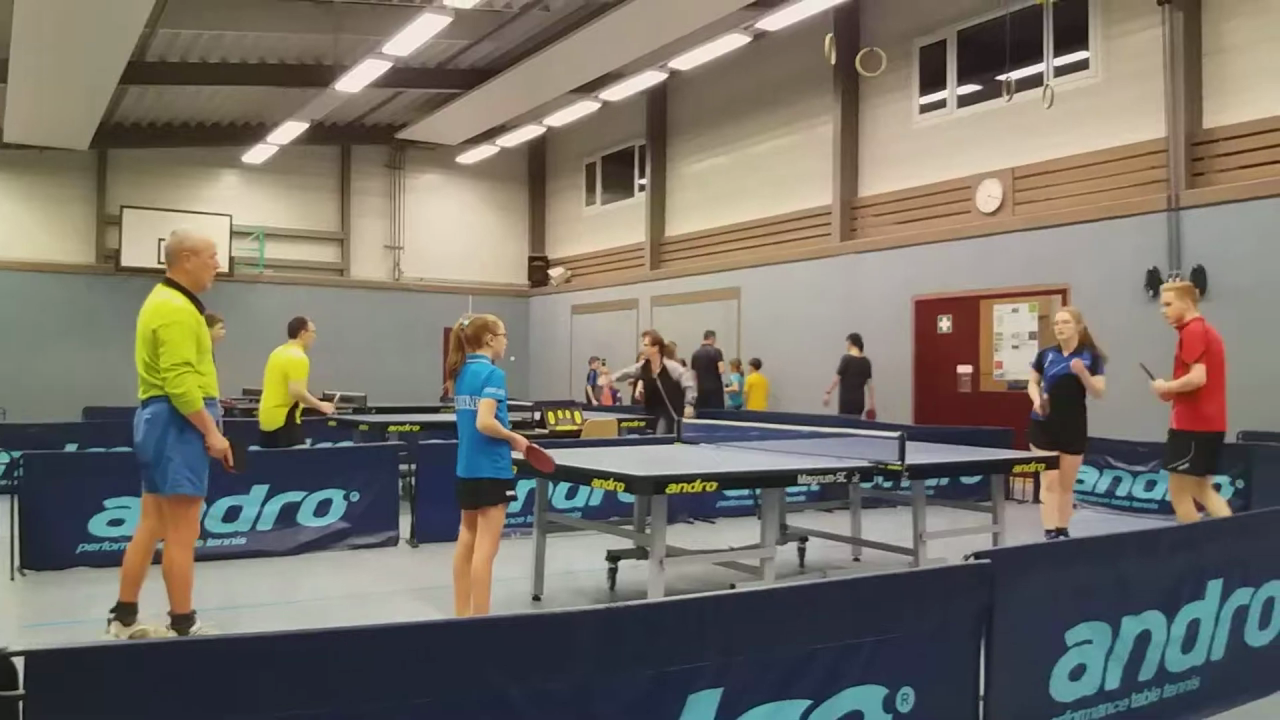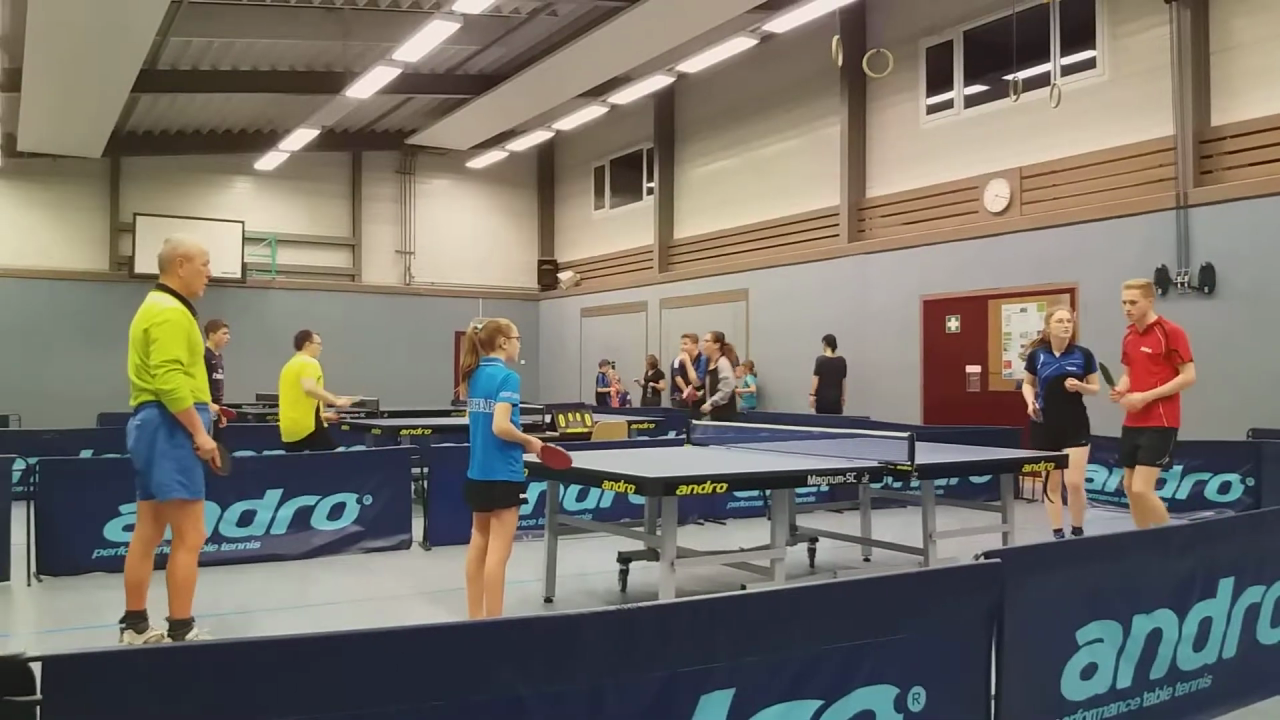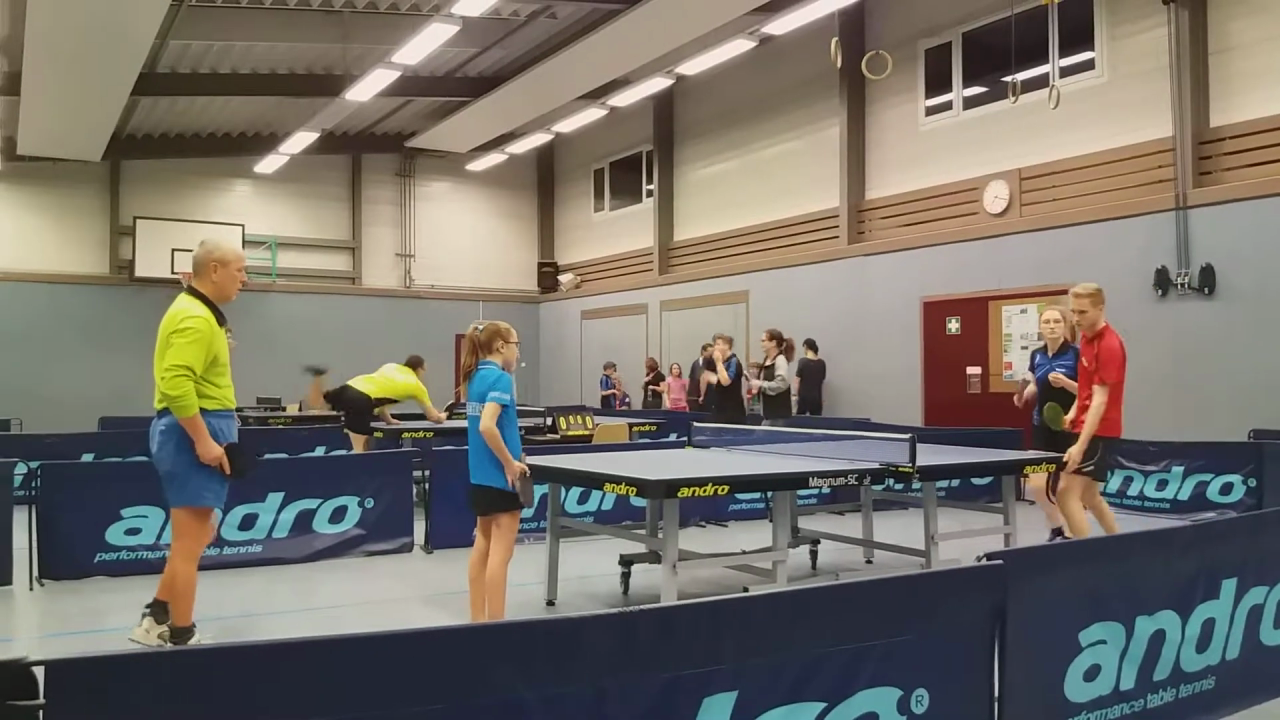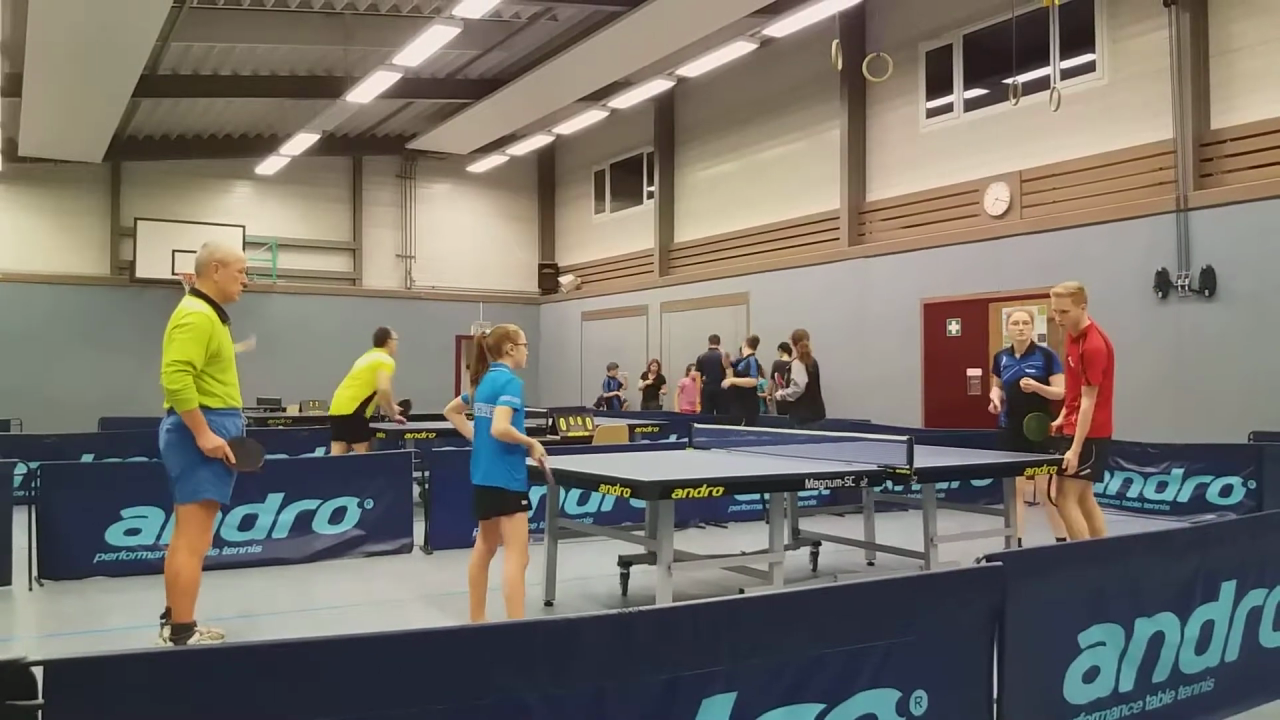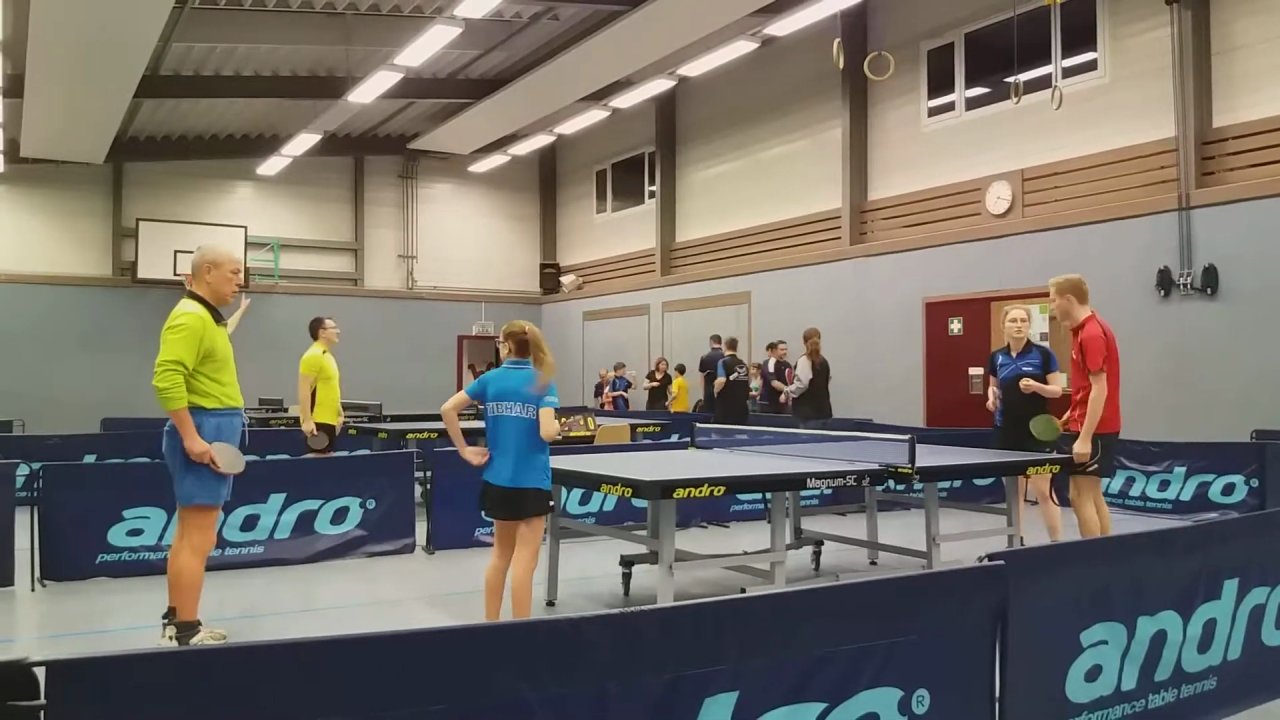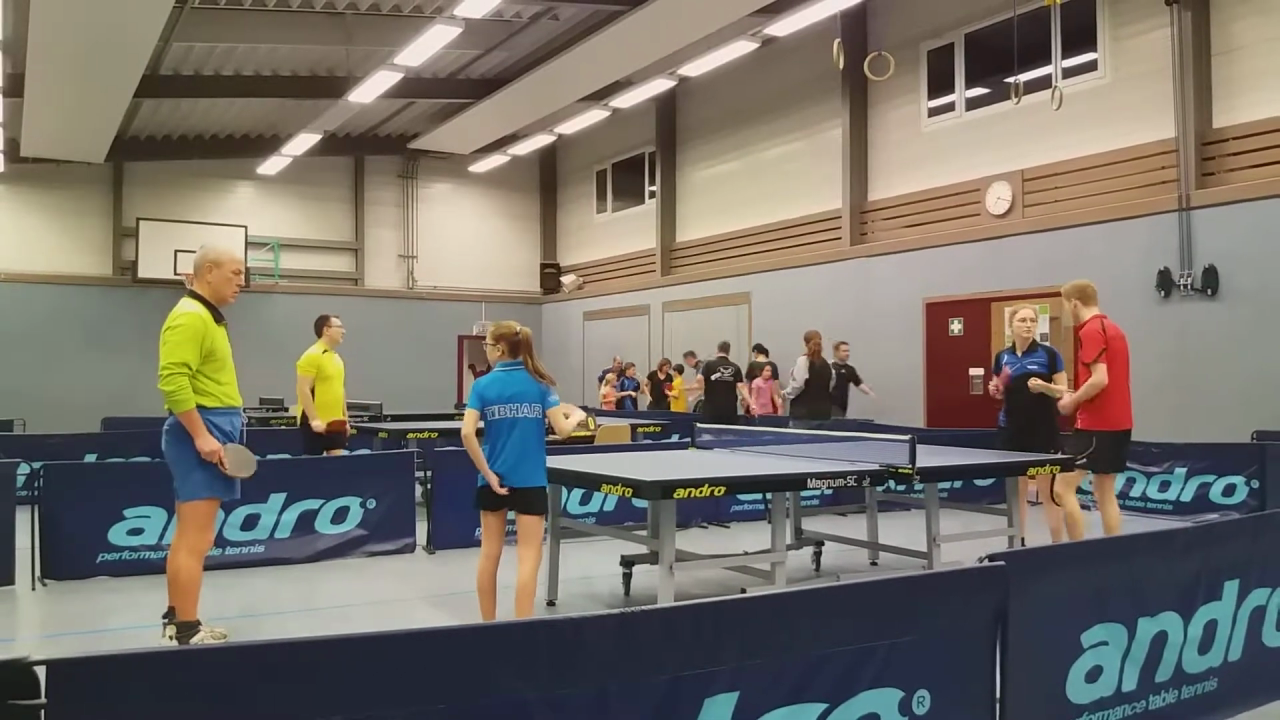
dt=0.7s
person 1, frame 1
left shoulder: (164, 300)
right shoulder: (177, 309)
right elbow: (180, 383)
left wrist: (206, 426)
right wrist: (212, 432)
left hip: (158, 419)
right hip: (178, 422)
left knee: (151, 526)
right knee: (182, 531)
left ankle: (123, 618)
right ankle: (183, 626)
person 1, frame 2
left shoulder: (157, 307)
right shoulder: (170, 312)
right elbow: (169, 381)
left wrist: (195, 425)
right wrist: (199, 432)
left hip: (157, 427)
right hip: (171, 429)
left knee: (147, 534)
right knee: (190, 537)
left ankle: (135, 626)
right ankle: (180, 631)
person 1, frame 3
left shoulder: (196, 311)
right shoulder: (195, 319)
right elbow: (176, 385)
right wrist: (203, 441)
left hip: (196, 432)
right hip: (194, 434)
left knee: (196, 536)
right knee: (189, 543)
left ankle: (157, 617)
right ankle: (180, 638)
person 1, frame 4
left shoulder: (205, 313)
right shoulder: (197, 315)
right elbow: (175, 379)
right wrist: (203, 434)
left hip: (208, 429)
right hip: (202, 432)
left knee: (185, 536)
right knee: (195, 540)
left ankle: (173, 623)
right ankle: (181, 635)
person 1, frame 5
left shoulder: (206, 316)
right shoulder: (190, 317)
right elbow: (166, 378)
right wrist: (191, 438)
left hip: (212, 431)
right hip: (203, 432)
left knee: (188, 536)
right knee: (199, 540)
left ankle: (175, 621)
right ankle: (186, 633)
person 1, frame 6
left shoulder: (207, 317)
right shoulder: (190, 317)
right elbow: (172, 380)
right wrist: (202, 436)
left hip: (212, 431)
right hip: (201, 433)
left knee: (187, 537)
right knee: (196, 540)
left ankle: (175, 622)
right ankle: (186, 633)
person 2, frame 1
left shoulder: (461, 373)
right shoulder: (492, 374)
right elbow: (484, 423)
left wrist: (505, 437)
right wrist: (514, 438)
left hip: (466, 469)
right hip: (491, 471)
left knee: (466, 542)
right knee: (485, 548)
left ankle: (462, 613)
right ankle: (479, 617)
person 2, frame 2
left shoulder: (474, 376)
right shoulder: (507, 377)
right elbow: (501, 427)
right wrist: (529, 441)
left hip: (477, 472)
right hip: (503, 474)
left knee: (478, 544)
right knee: (498, 551)
left ankle: (475, 616)
right ankle: (493, 621)
person 2, frame 3
left shoulder: (475, 377)
right shoulder: (499, 378)
right elbow: (487, 426)
right wrist: (511, 464)
left hip: (480, 476)
right hip: (501, 476)
left knee: (483, 548)
right knee: (500, 554)
left ankle: (478, 620)
right ankle: (494, 624)
person 2, frame 4
left shoulder: (483, 380)
right shoulder: (510, 382)
left elbow: (451, 412)
right elbow: (500, 429)
right wrist: (532, 445)
left hip: (483, 477)
right hip: (506, 479)
left knee: (484, 548)
right knee: (516, 558)
left ankle: (477, 621)
person 2, frame 5
left shoulder: (489, 380)
right shoulder: (543, 381)
left elbow: (448, 411)
right elbow: (548, 433)
left wrist: (464, 449)
right wrist: (557, 427)
left hip: (497, 479)
right hip: (531, 482)
left knee: (501, 555)
right knee: (524, 560)
left ankle: (491, 623)
person 2, frame 6
left shoulder: (483, 385)
right shoulder: (539, 383)
left elbow: (467, 433)
right elbow: (562, 430)
left wrist: (487, 473)
right wrist: (577, 416)
left hip: (495, 479)
right hip: (531, 481)
left knee: (489, 554)
right knee: (528, 559)
left ankle: (488, 624)
person 3, frame 1
left shoulder: (1193, 332)
right shoulder: (1205, 331)
left elbow: (1198, 378)
left wrist: (1166, 388)
right wrist: (1173, 392)
left hip: (1191, 423)
right hip: (1210, 422)
left knee: (1178, 492)
right knee: (1203, 491)
person 3, frame 2
left shoulder: (1171, 332)
right shoulder: (1129, 336)
left elbow: (1188, 376)
left wrist: (1147, 396)
right wrist: (1121, 389)
left hip: (1160, 424)
right hip: (1133, 423)
left knee: (1142, 489)
right knee: (1130, 487)
person 3, frame 3
left shoulder: (1109, 345)
right shoulder: (1087, 337)
left elbow: (1100, 400)
left wrist: (1080, 445)
right wrist: (1073, 412)
left hip: (1097, 432)
right hip: (1086, 427)
left knee: (1067, 496)
right knee: (1089, 495)
person 3, frame 4
left shoulder: (1094, 345)
right shoulder: (1074, 335)
left elbow: (1088, 402)
left wrist: (1075, 449)
right wrist: (1063, 417)
left hip: (1088, 434)
right hip: (1075, 428)
left knee: (1065, 499)
right knee: (1084, 498)
person 3, frame 5
left shoulder: (1091, 334)
right shoulder: (1088, 329)
left elbow: (1100, 390)
left wrist: (1084, 438)
right wrist: (1074, 413)
left hip: (1093, 430)
right hip: (1102, 427)
left knee: (1080, 497)
right knee: (1093, 495)
person 3, frame 6
left shoulder: (1090, 331)
right shoulder: (1113, 329)
left elbow: (1100, 379)
left wrist: (1072, 401)
right wrist: (1075, 395)
left hip: (1095, 425)
right hip: (1119, 423)
left knee: (1063, 488)
right knee: (1105, 494)
person 4, frame 1
left shoulder: (1091, 357)
right shoulder: (1045, 355)
left elbow: (1099, 392)
right elbow: (1033, 383)
left wrist: (1084, 373)
right wrist: (1037, 398)
left hip: (1074, 426)
right hip: (1044, 425)
left knee: (1067, 485)
right knee: (1049, 482)
left ankle: (1063, 531)
right ankle: (1050, 533)
person 4, frame 2
left shoulder: (1083, 355)
right shoulder: (1036, 355)
left elbow: (1095, 388)
right elbow: (1027, 383)
left wrist: (1079, 386)
right wrist: (1031, 402)
left hip: (1075, 425)
right hip: (1045, 425)
left knee: (1074, 483)
right knee: (1052, 483)
left ankle: (1078, 531)
right ankle: (1058, 533)
person 4, frame 3
left shoulder: (1077, 355)
right shoulder: (1036, 356)
left wrist: (1066, 382)
right wrist: (1024, 395)
left hip: (1070, 428)
right hip: (1042, 427)
right knee: (1037, 486)
left ankle: (1070, 538)
right ankle: (1056, 529)
person 4, frame 4
left shoulder: (1046, 356)
right shoulder: (1000, 358)
left elbow: (1060, 392)
left wrist: (1036, 387)
right wrist: (995, 399)
right hip: (1011, 430)
left knee: (1047, 490)
right knee: (1015, 490)
left ankle: (1061, 541)
right ankle: (1016, 543)
person 4, frame 5
left shoulder: (1043, 354)
right shoulder: (996, 357)
left elbow: (1057, 390)
left wrist: (1035, 387)
right wrist: (992, 399)
right hip: (1007, 430)
left knee: (1043, 490)
left ankle: (1056, 543)
person 4, frame 6
left shoulder: (1049, 354)
right shoulder: (1002, 357)
left elbow: (1063, 390)
right elbow: (997, 389)
left wrist: (1044, 387)
right wrist: (994, 390)
left hip: (1043, 430)
right hip: (1011, 430)
left knee: (1048, 491)
right knee: (1016, 491)
left ankle: (1058, 546)
right ankle: (1018, 543)
